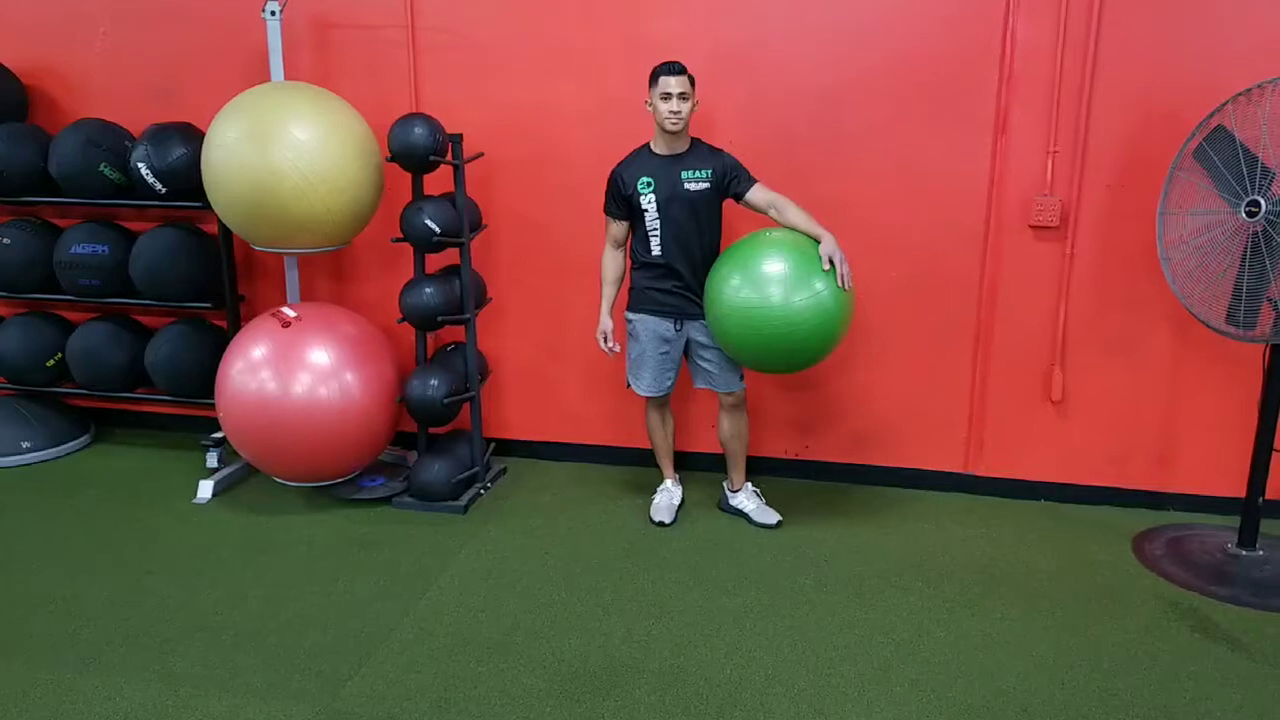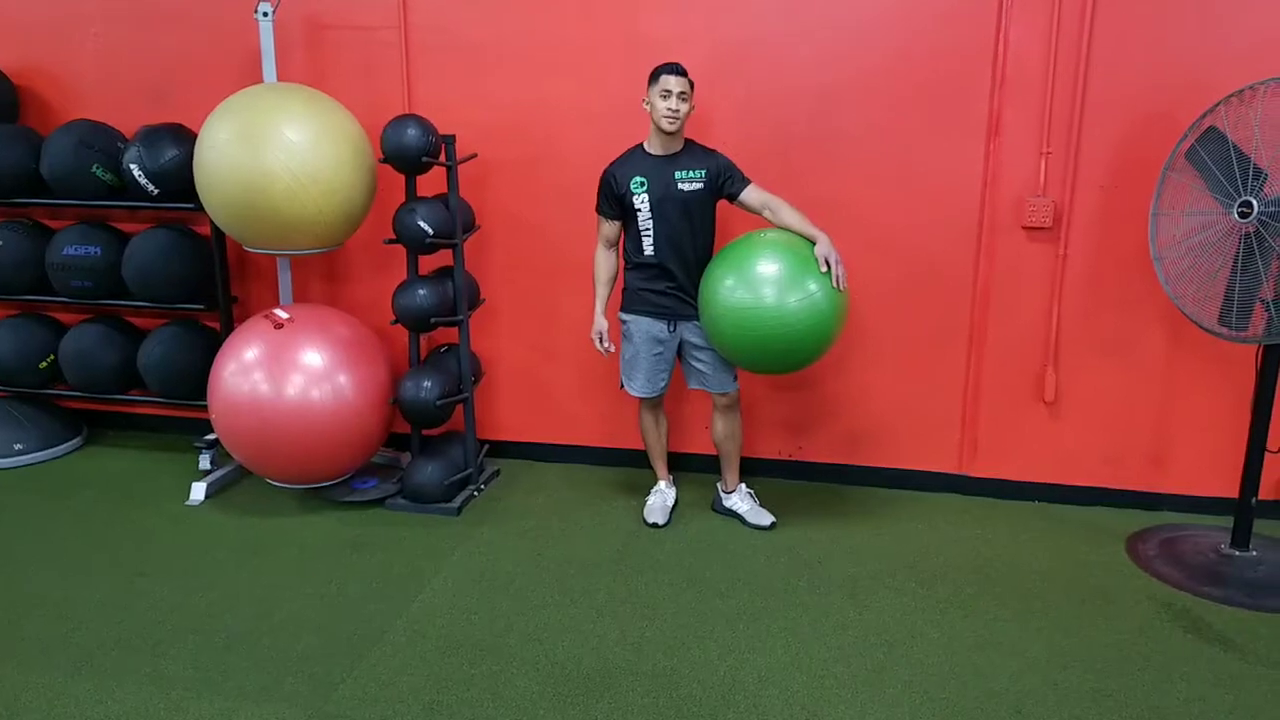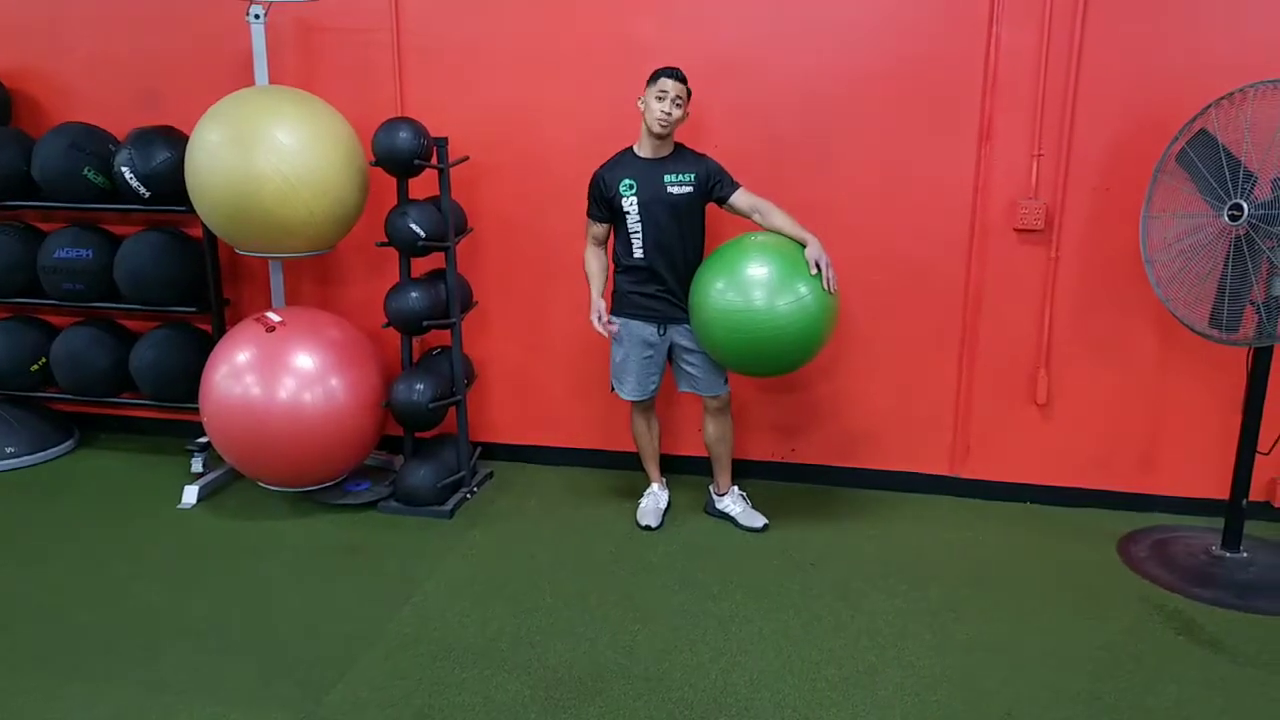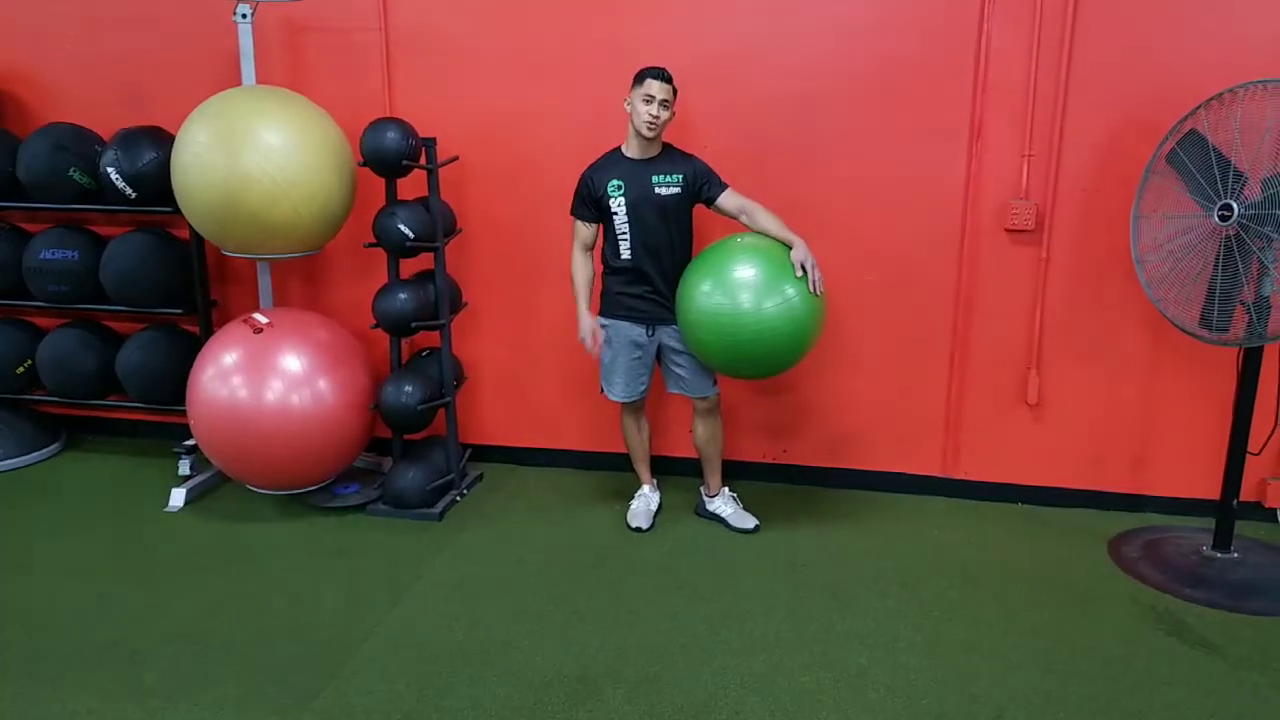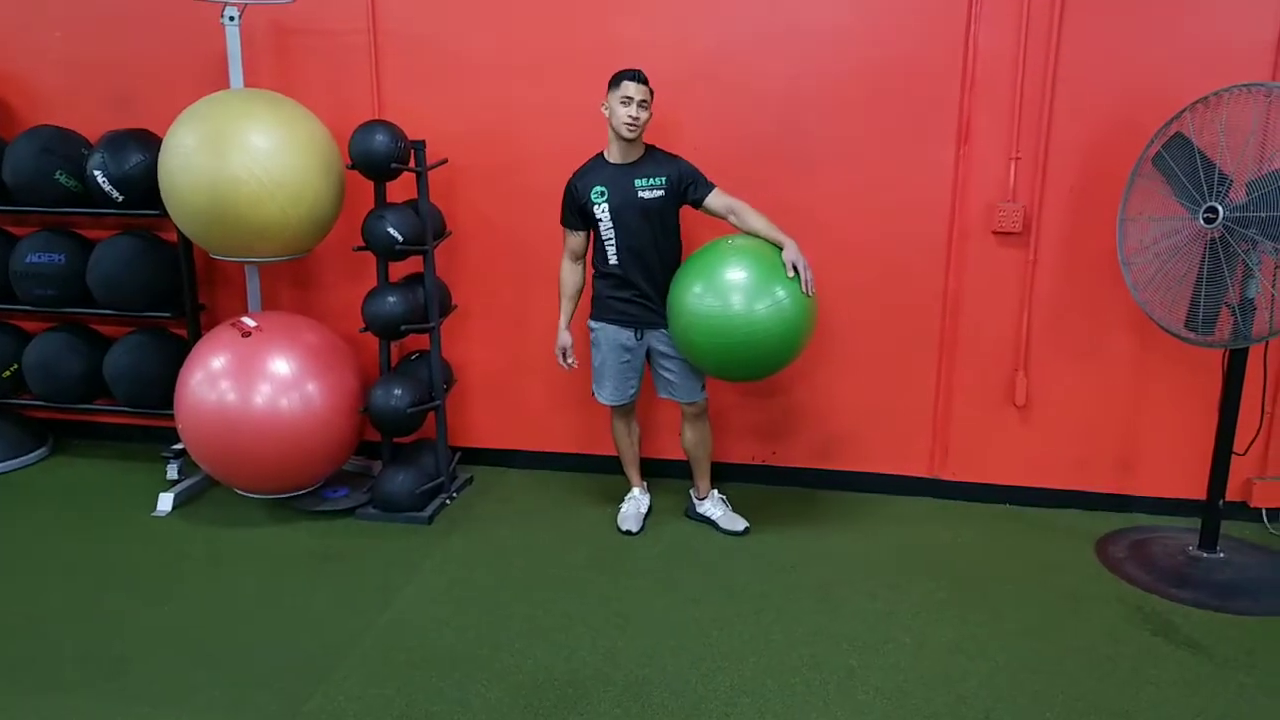
dt=0.5s
person 1, frame 1
left shoulder: (717, 163)
right shoulder: (627, 173)
left elbow: (772, 204)
right elbow: (615, 247)
left wrist: (824, 237)
right wrist: (605, 312)
left hip: (709, 305)
right hip: (651, 310)
left knee: (733, 396)
right knee: (656, 398)
left ankle: (737, 490)
right ankle: (669, 484)
person 1, frame 2
left shoulder: (710, 164)
right shoulder: (620, 173)
left elbow: (766, 204)
right elbow: (607, 246)
left wrist: (819, 237)
right wrist: (598, 311)
left hip: (703, 306)
right hip: (644, 311)
left knee: (726, 397)
right knee: (650, 399)
left ankle: (731, 491)
right ankle: (663, 485)
person 1, frame 3
left shoulder: (699, 168)
right shoulder: (610, 175)
left elbow: (755, 207)
right elbow: (594, 243)
left wrist: (809, 240)
right wrist: (596, 296)
left hip: (692, 309)
right hip: (634, 313)
left knee: (717, 400)
right knee: (641, 402)
left ankle: (724, 494)
right ankle: (655, 488)
person 1, frame 4
left shoulder: (688, 168)
right shoulder: (597, 176)
left elbow: (743, 209)
right elbow: (582, 249)
left wrist: (796, 243)
right wrist: (584, 312)
left hip: (681, 311)
right hip: (623, 316)
left knee: (706, 401)
right knee: (630, 403)
left ankle: (714, 495)
right ankle: (647, 489)
person 1, frame 5
left shoulder: (672, 170)
right shoulder: (583, 183)
left elbow: (731, 209)
right elbow: (573, 259)
left wrist: (786, 243)
right wrist: (564, 324)
left hip: (671, 314)
right hip: (612, 320)
left knee: (694, 406)
right knee: (621, 407)
left ankle: (704, 498)
right ankle: (636, 492)
